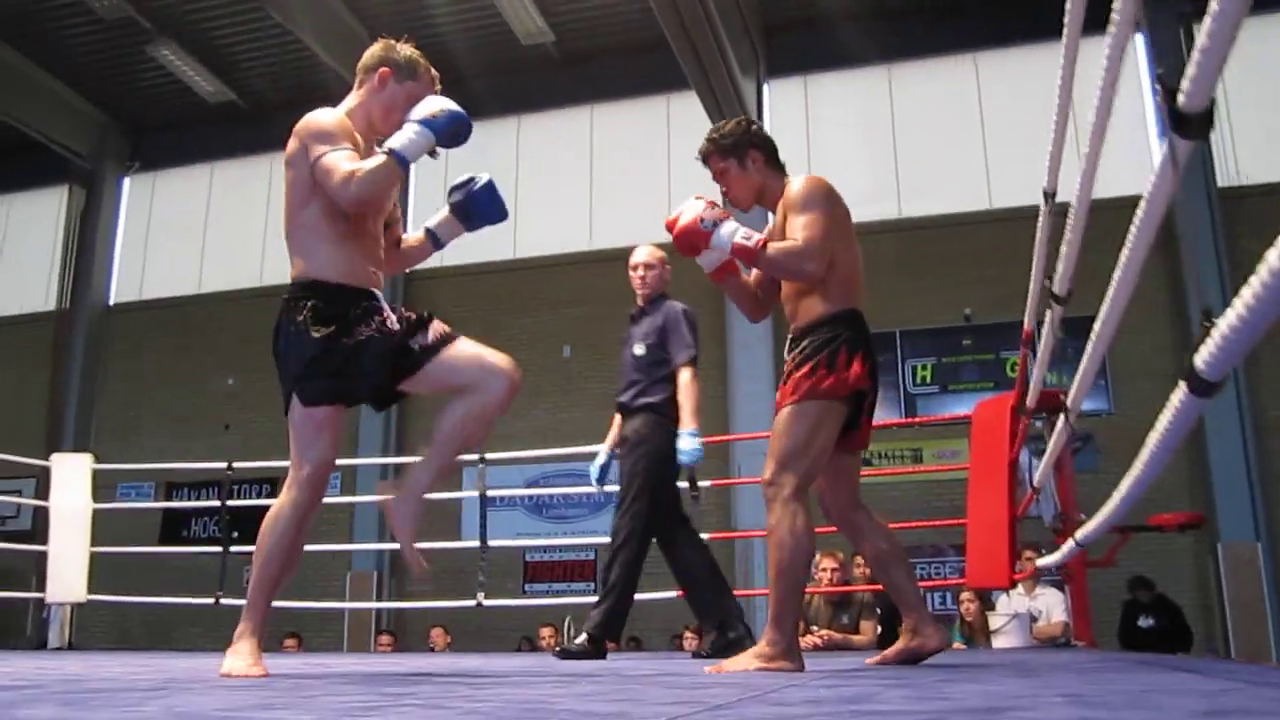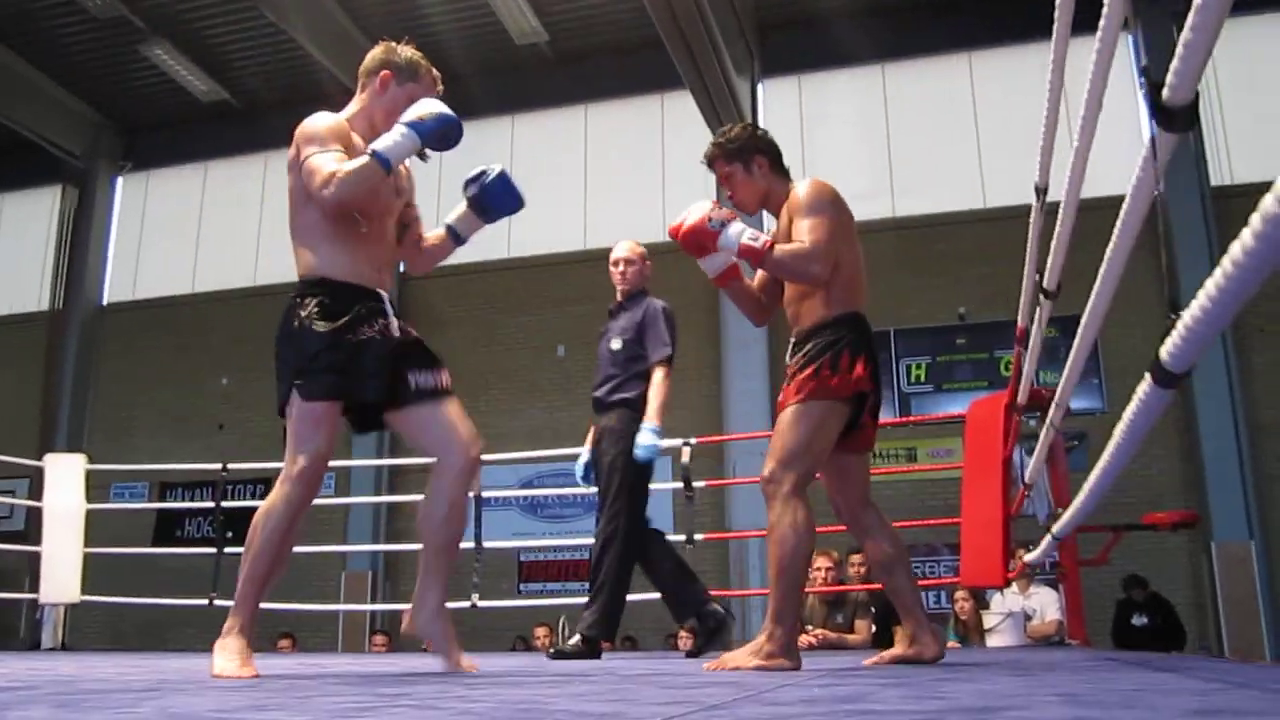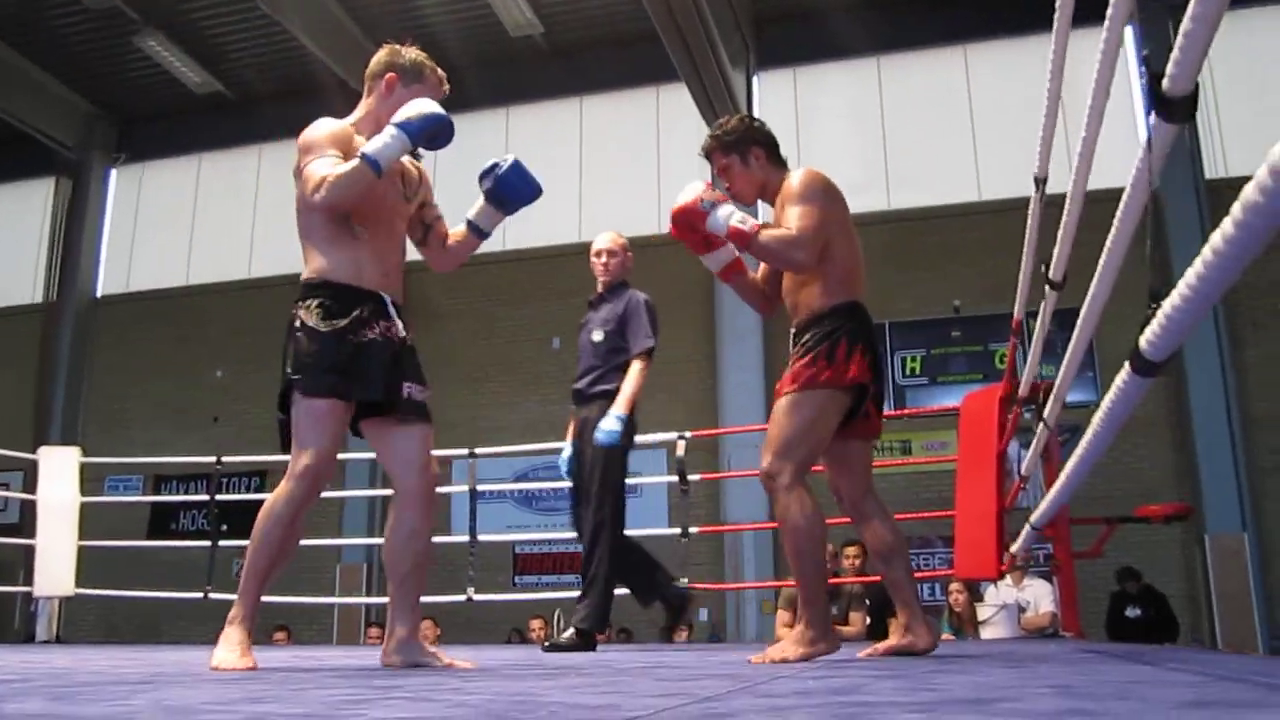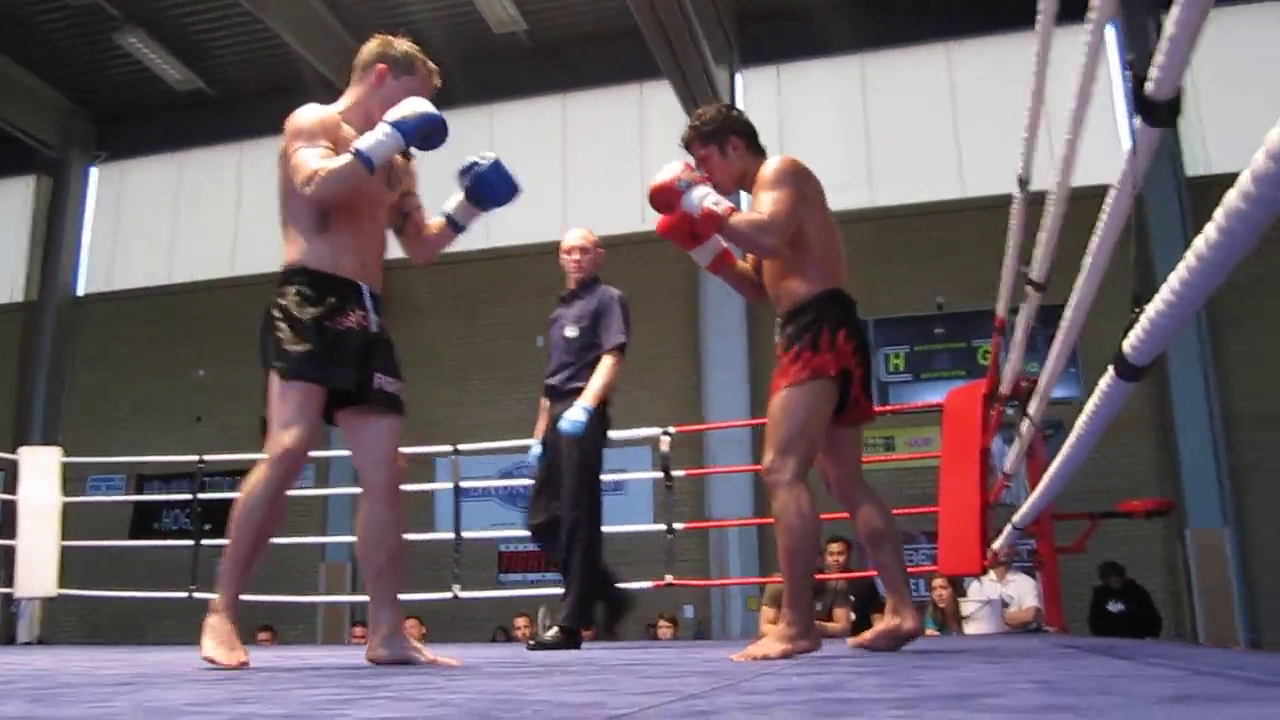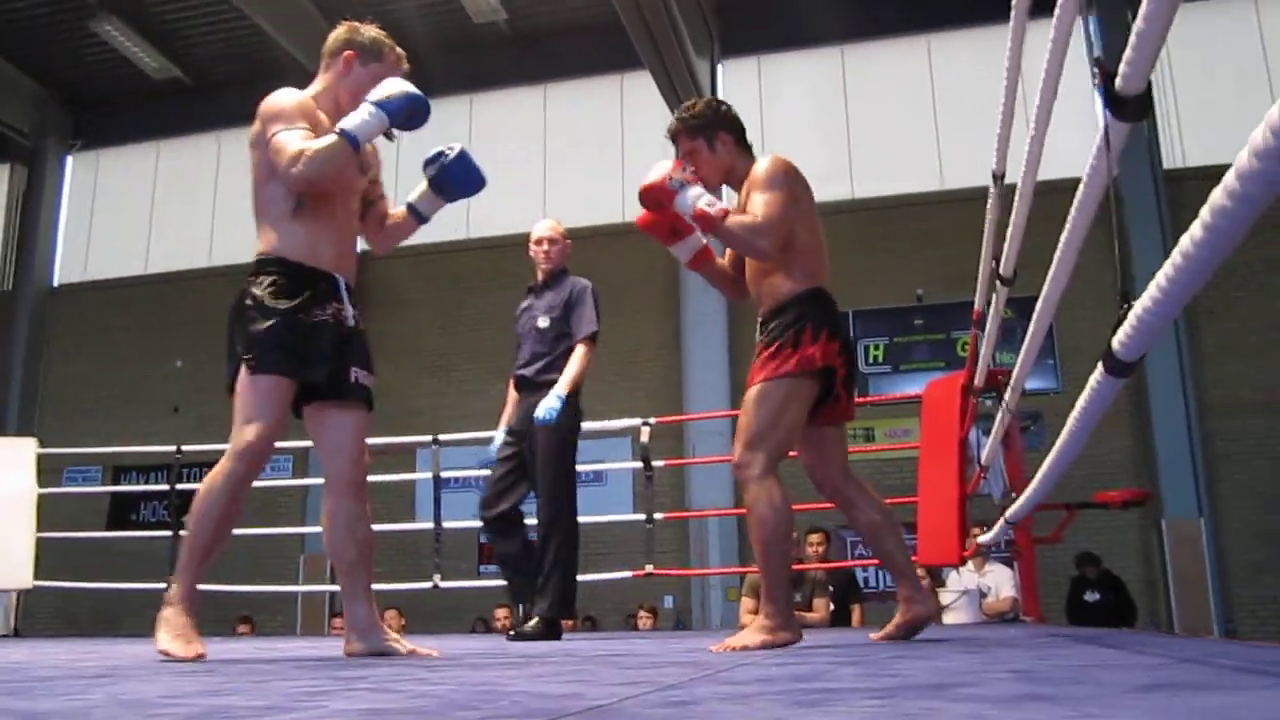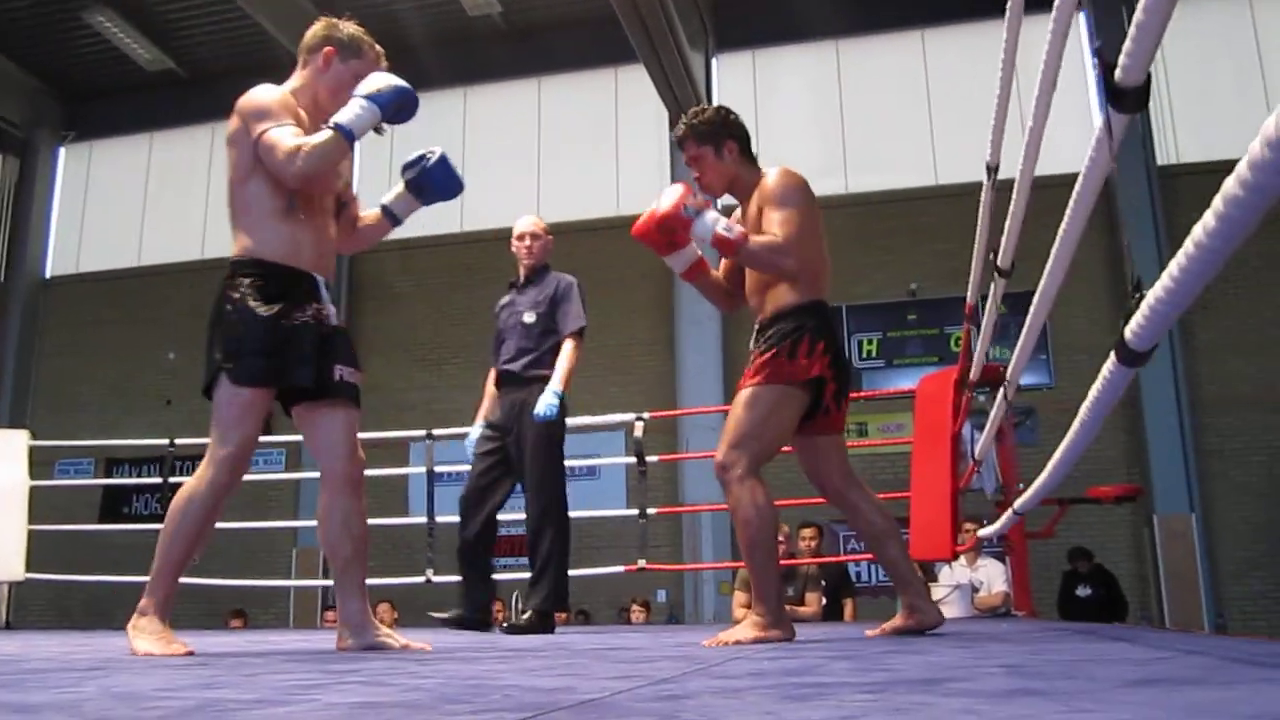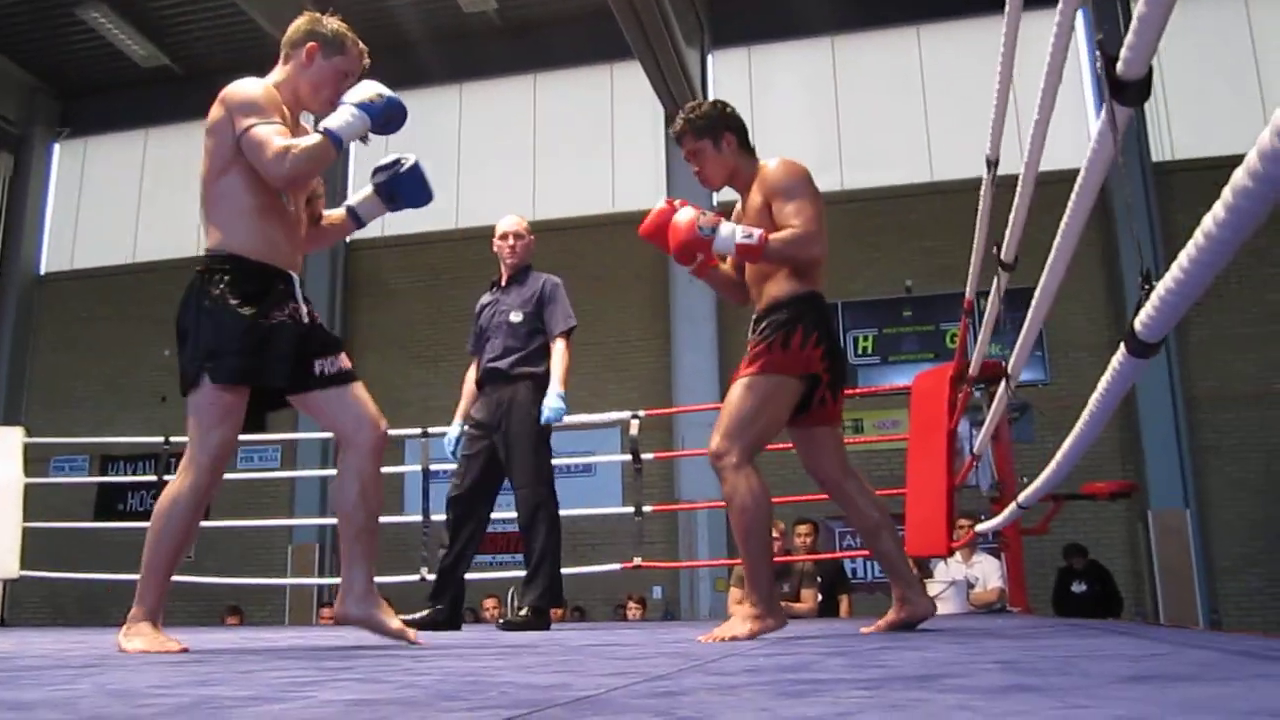
dt=0.1s
person 1, frame 1
left shoulder: (385, 154)
right shoulder: (322, 126)
right elbow: (351, 191)
left wrist: (454, 220)
right wrist: (416, 136)
left hip: (376, 317)
right hip: (320, 318)
left knee: (499, 378)
right knee: (310, 476)
left ankle: (412, 491)
right ankle: (246, 638)
person 1, frame 2
left shoulder: (393, 171)
right shoulder: (322, 129)
left elbow: (418, 257)
right elbow: (332, 193)
left wrist: (470, 217)
right wrist: (404, 138)
left hip: (383, 321)
right hip: (326, 316)
left knee: (461, 453)
right knee: (304, 470)
left ankle: (429, 606)
right ankle: (235, 634)
person 1, frame 3
left shoulder: (410, 172)
right shoulder: (326, 136)
left elbow: (444, 255)
right elbow: (325, 195)
left wrist: (490, 211)
right wrist: (394, 140)
left hip: (387, 330)
right hip: (328, 318)
left knee: (418, 481)
right knee: (310, 469)
left ankle: (403, 636)
right ankle: (237, 624)
person 1, frame 4
left shoulder: (395, 164)
right shoulder: (313, 121)
left elbow: (421, 246)
right elbow: (315, 188)
left wrist: (468, 205)
right wrist: (387, 136)
left hip: (364, 317)
right hip: (308, 305)
left knee: (383, 475)
right knee: (287, 451)
left ankle: (387, 632)
right ankle: (222, 611)
person 1, frame 5
left shoulder: (358, 149)
right shoulder: (285, 107)
left elbow: (381, 232)
right elbow: (301, 169)
left wrist: (433, 195)
right wrist: (370, 120)
left hip: (336, 308)
right hip: (281, 296)
left knee: (347, 469)
right knee: (250, 446)
left ankle: (364, 626)
right ankle: (177, 607)
person 1, frame 6
left shoulder: (333, 144)
right shoulder: (264, 103)
left elbow: (350, 236)
right elbow: (296, 167)
left wrist: (408, 197)
right wrist: (361, 113)
left hip: (317, 309)
right hip: (260, 298)
left knee: (343, 466)
right knee: (228, 456)
left ankle: (356, 619)
right ankle: (150, 612)
person 1, frame 7
left shoulder: (299, 132)
right shoulder: (247, 96)
right elbow: (284, 168)
left wrist: (376, 201)
right wrist: (350, 121)
left hip: (285, 300)
right hip: (231, 293)
left knee: (365, 435)
right knee: (209, 456)
left ankle: (358, 592)
right ankle: (143, 617)
person 2, frame 1
left shoulder: (806, 190)
right shoulder: (780, 219)
left elbow: (809, 264)
right elbow: (756, 307)
left wrist: (730, 235)
right wrist: (711, 253)
left hip: (832, 352)
right hip: (819, 358)
left knee: (782, 484)
right knee: (844, 506)
left ankle: (779, 643)
right ankle: (921, 628)
person 2, frame 2
left shoulder: (812, 195)
right shoulder: (785, 224)
left elbow: (816, 267)
right elbow: (760, 312)
left wrist: (736, 236)
right wrist: (715, 257)
left hip: (835, 354)
right hip: (822, 360)
left knee: (781, 482)
right knee: (855, 507)
left ankle: (778, 640)
right ankle: (918, 634)
person 2, frame 3
left shoulder: (805, 184)
right shoulder: (786, 209)
left elbow: (799, 250)
right elbow: (768, 300)
left wrist: (729, 220)
right wrist: (716, 251)
left hip: (833, 344)
right hip: (834, 350)
left knee: (782, 471)
right knee: (856, 495)
left ankle: (814, 629)
right ankle: (912, 623)
person 2, frame 4
left shoulder: (781, 171)
right shoulder: (768, 193)
left elbow: (772, 239)
right elbow: (759, 287)
left wrist: (704, 203)
right wrist: (704, 244)
left hip: (818, 332)
right hip: (819, 336)
left knee: (783, 471)
right knee: (847, 482)
left ankle: (797, 627)
right ankle: (900, 609)
person 2, frame 5
left shoulder: (771, 171)
right shoulder: (744, 203)
left elbow: (766, 241)
right elbow: (734, 286)
left wrist: (694, 203)
right wrist: (682, 239)
left hip: (801, 331)
right hip: (802, 338)
left knee: (751, 464)
right knee: (836, 480)
left ankle: (775, 617)
right ankle: (913, 598)
person 2, frame 6
left shoulder: (780, 185)
right shoulder: (746, 211)
left elbow: (788, 260)
right elbow: (729, 298)
left wrist: (709, 224)
right wrist: (678, 252)
left hip: (797, 341)
right hip: (798, 348)
left knee: (734, 464)
right knee: (838, 483)
left ankle: (767, 614)
right ankle: (916, 603)
person 2, frame 7
left shoulder: (780, 174)
right shoulder: (748, 203)
left elbow: (809, 243)
right elbow: (743, 291)
left wrist: (725, 236)
right wrist: (696, 251)
left hip: (793, 330)
right hip: (796, 338)
left knee: (728, 452)
right knee: (834, 475)
left ankle: (760, 603)
right ankle: (908, 595)
person 3, frame 1
left shoulder: (674, 314)
right shoulder: (638, 323)
left elbow: (686, 372)
left wrist: (689, 429)
right wrist: (607, 448)
left hip: (655, 430)
right hip: (636, 433)
left knee: (630, 532)
right knee: (675, 534)
left ankle: (599, 633)
right ankle: (727, 625)
person 3, frame 2
left shoulder: (652, 311)
right shoulder: (614, 320)
left elbow: (661, 371)
left wrist: (651, 427)
right wrist: (589, 446)
left hip: (630, 426)
right hip: (611, 428)
left knee: (614, 530)
right knee: (635, 532)
left ankle: (593, 633)
right ankle: (702, 612)
person 3, frame 3
left shoulder: (633, 303)
right shoulder: (591, 313)
left elbow: (640, 363)
left wrist: (617, 415)
right wrist: (570, 439)
left hip: (610, 422)
right hip: (588, 423)
left knee: (600, 522)
right knee: (593, 524)
left ankle: (588, 625)
right ankle: (666, 592)
person 3, frame 4
left shoulder: (607, 299)
right shoulder: (561, 310)
left elbow: (611, 358)
left wrist: (584, 406)
right wrist: (539, 436)
left hip: (581, 417)
right hip: (560, 417)
left knee: (578, 519)
right knee: (542, 519)
left ankle: (572, 622)
right ankle: (608, 596)
person 3, frame 5
left shoulder: (577, 291)
right shoulder: (525, 305)
left elbow: (584, 347)
left wrist: (558, 394)
right wrist: (502, 426)
left hip: (554, 410)
right hip: (523, 413)
left knee: (555, 511)
right knee: (495, 507)
left ankle: (550, 611)
right ankle: (533, 597)
person 3, frame 6
left shoulder: (562, 286)
right shoulder: (506, 300)
left elbow: (571, 343)
left wrist: (554, 390)
right wrist: (479, 422)
left hip: (537, 407)
right hip: (504, 408)
left knee: (544, 505)
right knee: (475, 503)
left ankle: (543, 607)
right ankle: (475, 605)
person 3, frame 7
left shoulder: (545, 287)
right shoulder: (486, 301)
left elbow: (559, 342)
left wrist: (555, 391)
right wrist: (458, 420)
left hip: (522, 398)
right hip: (484, 405)
left knee: (533, 500)
right knee: (463, 502)
left ankle: (538, 604)
right ankle: (444, 606)
